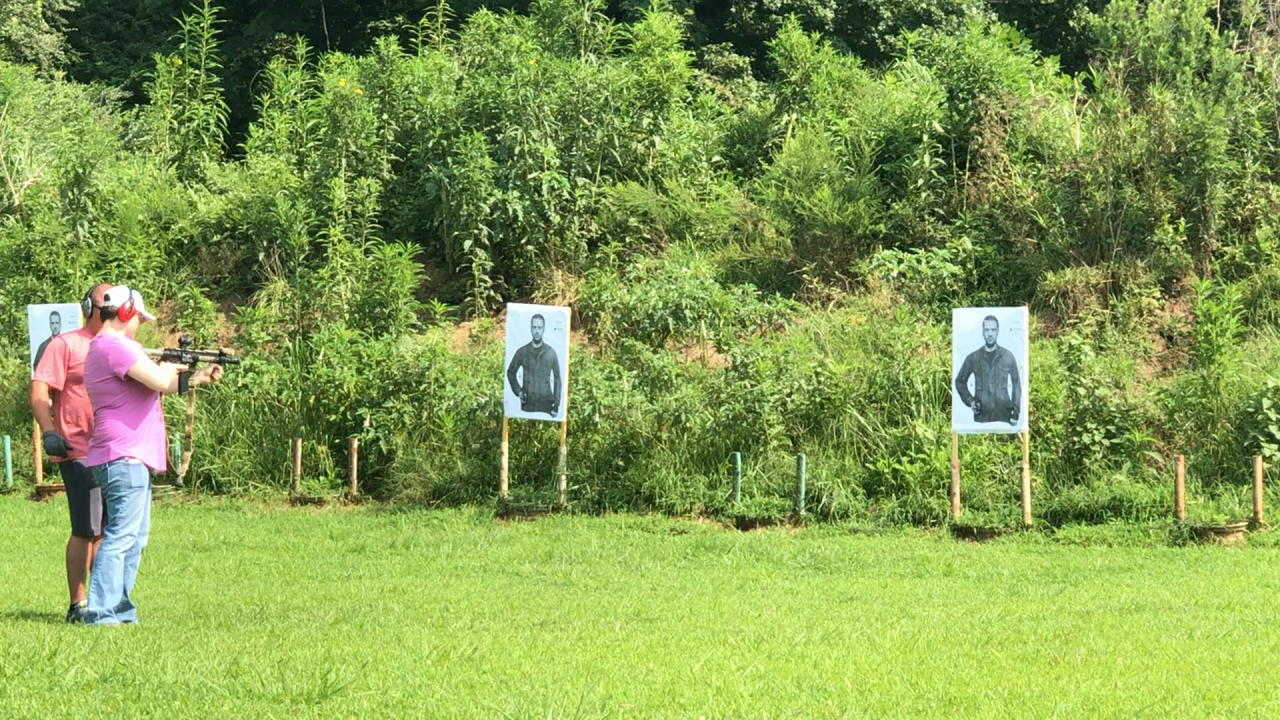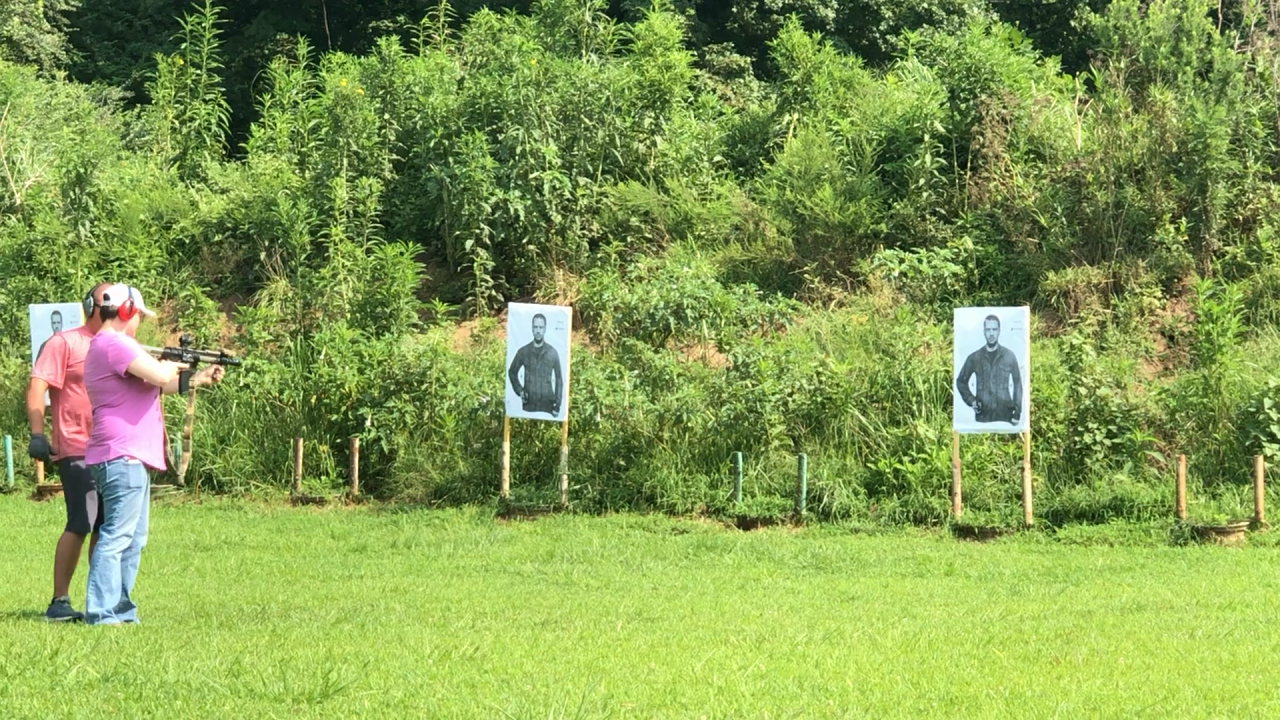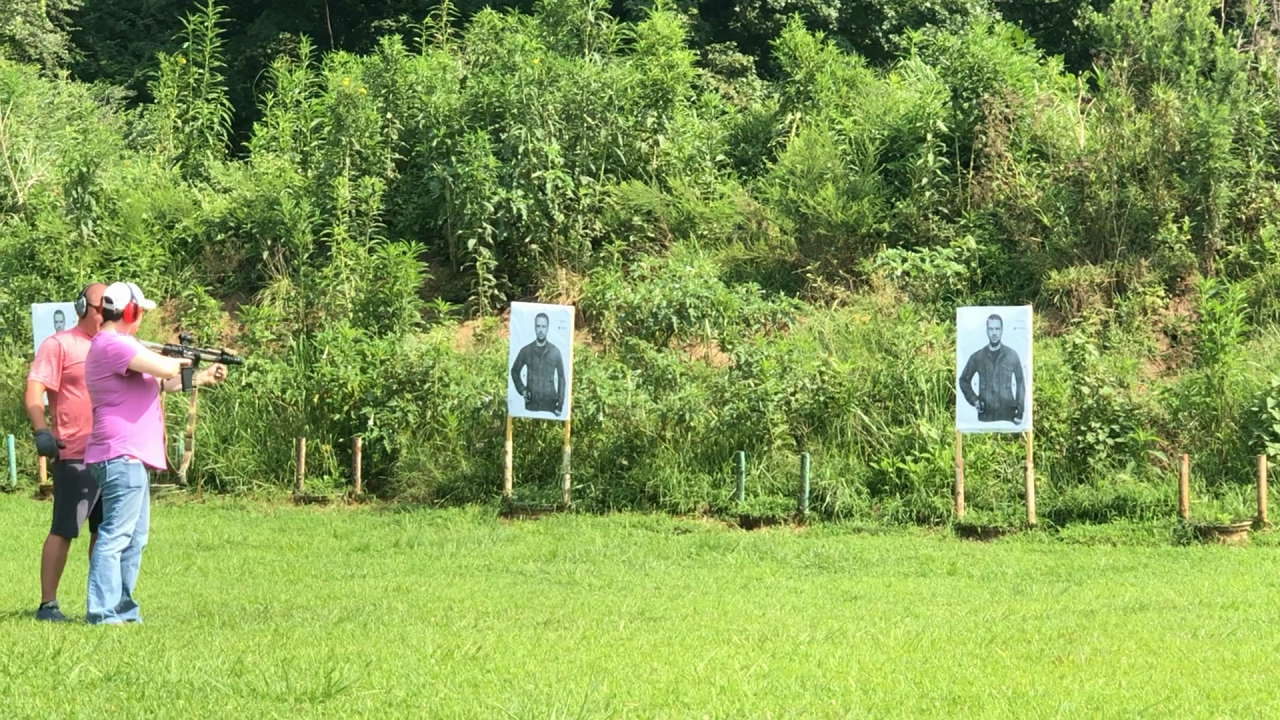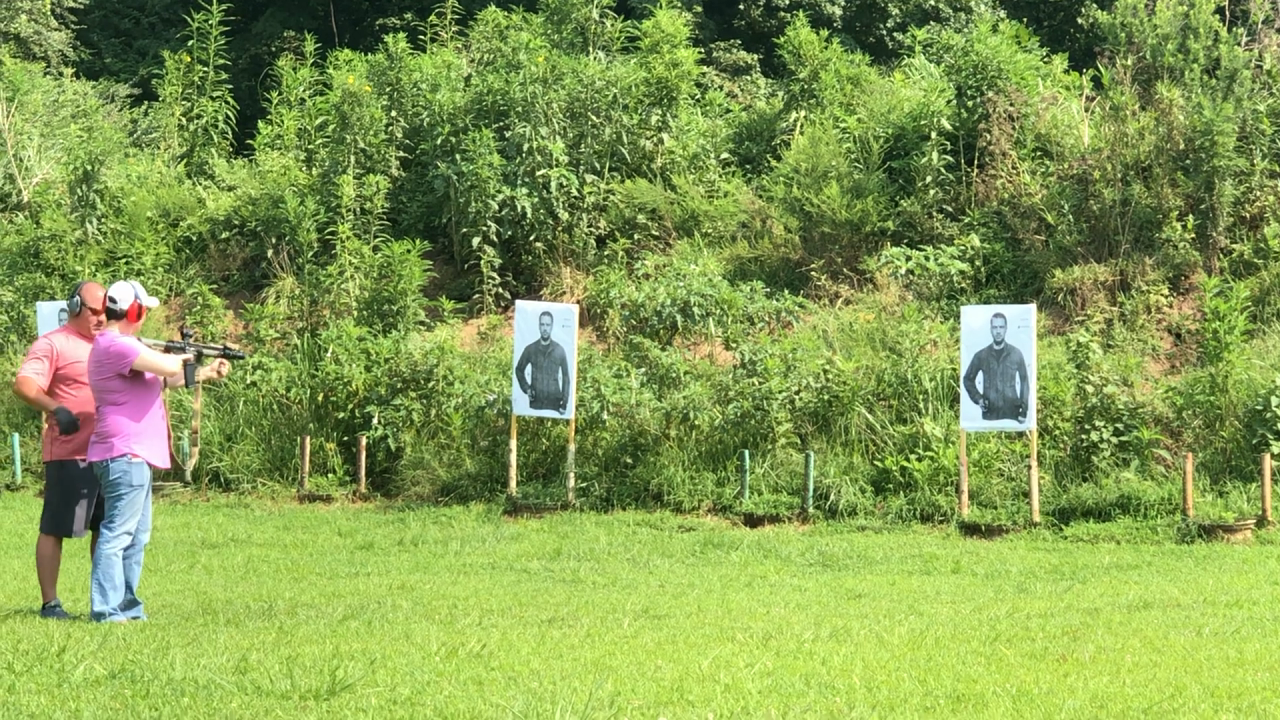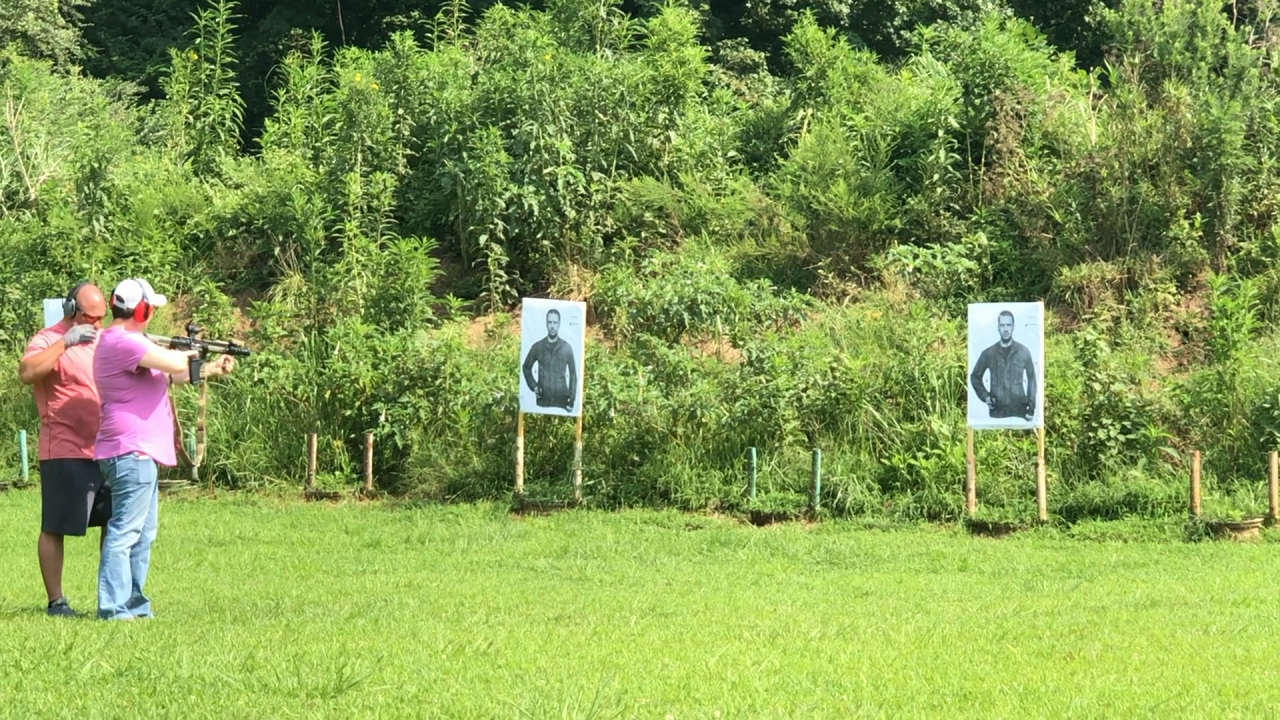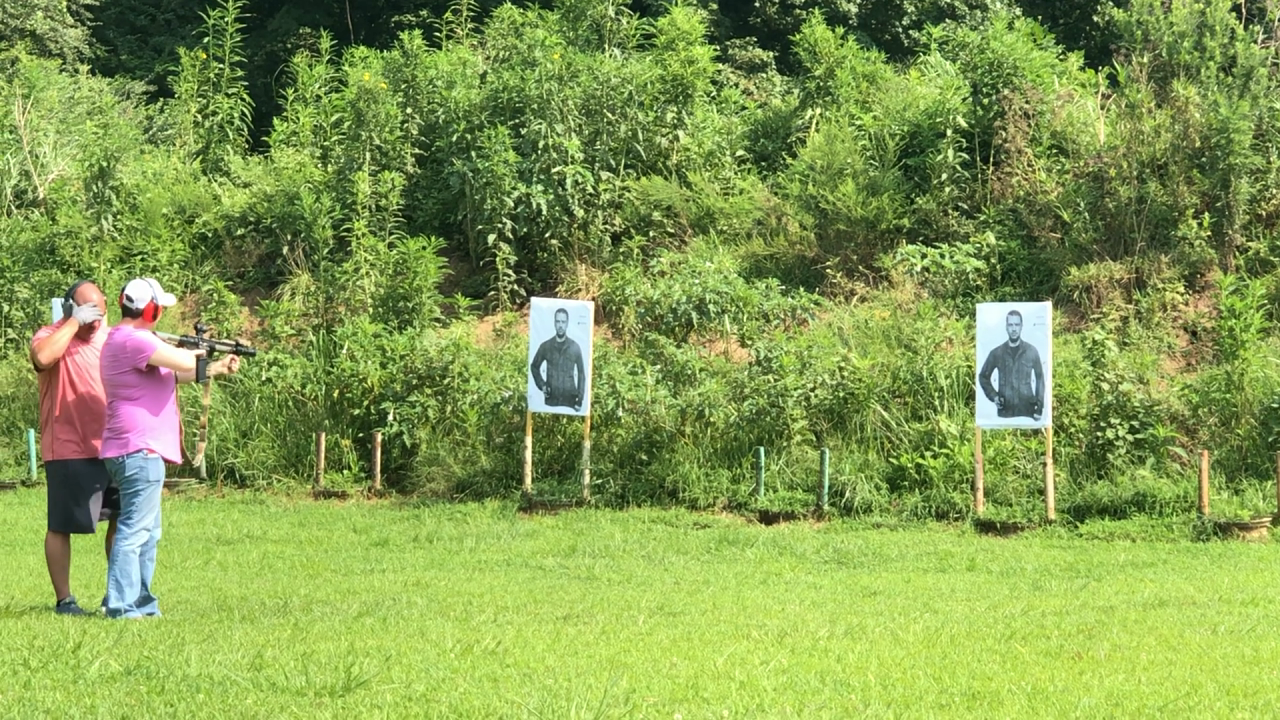
dt=0.2s
person 1, frame 1
left shoulder: (110, 347)
right shoulder: (115, 346)
left elbow: (152, 385)
right elbow: (160, 382)
left wrist: (200, 377)
right wrist: (170, 368)
left hip: (133, 457)
right hip: (123, 458)
left knee: (134, 537)
right knee: (121, 535)
left ankle: (119, 610)
right ankle: (100, 614)
person 1, frame 2
left shoulder: (113, 345)
right shoulder: (114, 344)
left elbow: (156, 386)
right elbow: (160, 376)
left wrist: (200, 378)
right wrist: (172, 367)
left hip: (131, 457)
right hip: (121, 457)
left knee: (133, 538)
right knee: (116, 536)
left ankle: (120, 609)
right ankle: (100, 614)
person 1, frame 3
left shoulder: (117, 345)
right shoulder: (115, 344)
left elbow: (158, 383)
right elbow: (164, 370)
left wrist: (203, 377)
right wrist: (176, 362)
left hip: (132, 456)
right hip: (121, 457)
left knee: (134, 538)
right knee: (115, 536)
left ankle: (122, 609)
right ankle: (102, 615)
person 1, frame 4
left shoulder: (121, 344)
right shoulder: (116, 345)
left elbow: (160, 380)
right elbow: (168, 368)
left wrist: (206, 373)
right wrist: (178, 358)
left hip: (134, 455)
right hip: (124, 455)
left knee: (136, 536)
right knee: (117, 534)
left ankle: (126, 606)
right ankle: (105, 612)
person 1, frame 5
left shoulder: (122, 340)
right shoulder: (124, 342)
left elbow: (164, 376)
right elbow: (175, 365)
left wrist: (211, 369)
right wrist: (185, 354)
left hip: (138, 452)
right hip: (130, 453)
left knee: (142, 533)
right knee: (124, 532)
left ankle: (133, 603)
right ankle: (113, 609)
person 1, frame 6
left shoulder: (128, 339)
right shoulder: (133, 340)
left elbow: (171, 374)
right elbow: (184, 364)
left wrist: (217, 368)
right wrist: (192, 353)
left hip: (142, 450)
right hip: (138, 450)
left knee: (147, 532)
right knee: (134, 530)
left ankle: (141, 603)
right ankle: (121, 608)
person 2, frame 1
right shoulder: (64, 344)
right elbow: (39, 391)
right wrist: (49, 431)
right hip: (79, 452)
left knee: (107, 530)
right knee: (86, 530)
right ankle: (77, 603)
person 2, frame 2
right shoulder: (64, 342)
right elbow: (37, 387)
right wrist: (37, 433)
right hip: (77, 451)
right knee: (79, 526)
right ankle: (59, 600)
person 2, frame 3
right shoulder: (59, 344)
right elbow: (33, 390)
right wrist: (42, 430)
right hip: (74, 454)
right knee: (64, 529)
right ankle: (48, 604)
person 2, frame 4
right shoulder: (52, 343)
right elbow: (22, 385)
right wrist: (54, 409)
right hip: (69, 454)
right knee: (55, 529)
right ankle: (50, 603)
person 2, frame 5
right shoulder: (47, 339)
right elbow: (27, 373)
right wrist: (65, 341)
right hip: (65, 452)
right knee: (55, 528)
right ankle: (56, 600)
person 2, frame 6
left shoulder: (107, 334)
right shoulder: (50, 336)
right elbow: (42, 357)
right wrist: (73, 322)
right hip: (68, 451)
left knee: (122, 518)
right knee: (62, 526)
right ankle: (64, 599)
